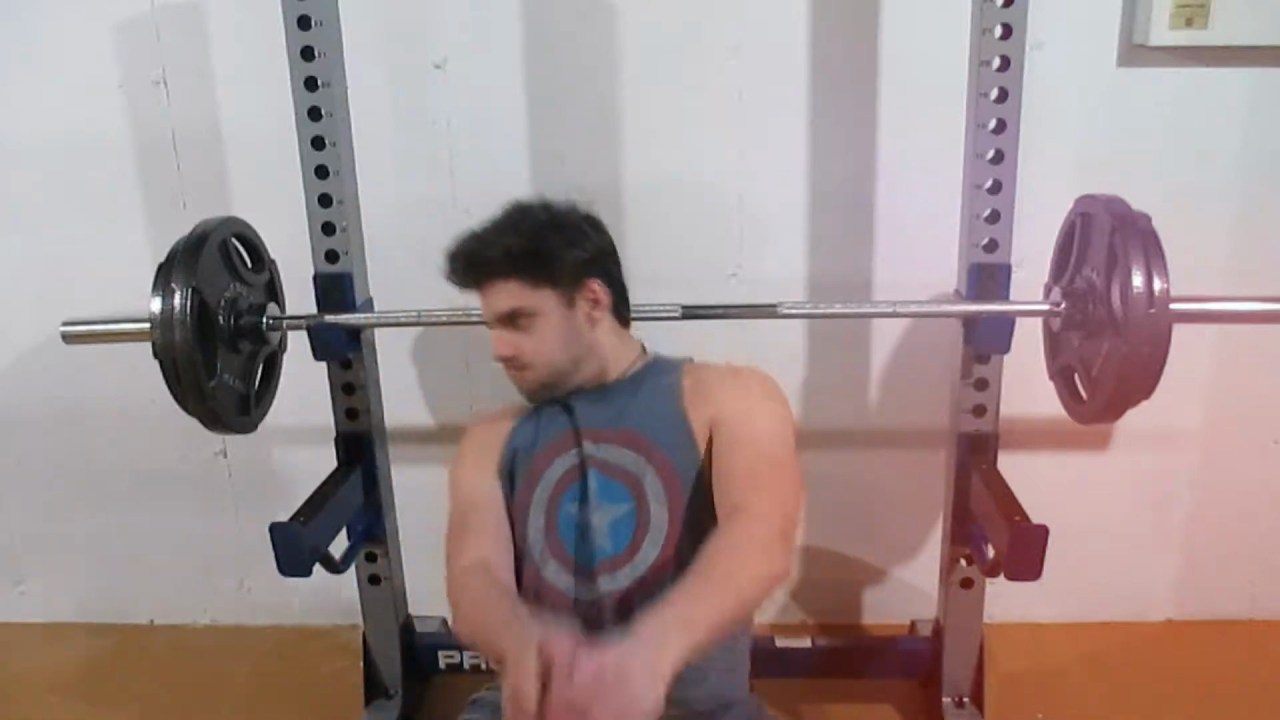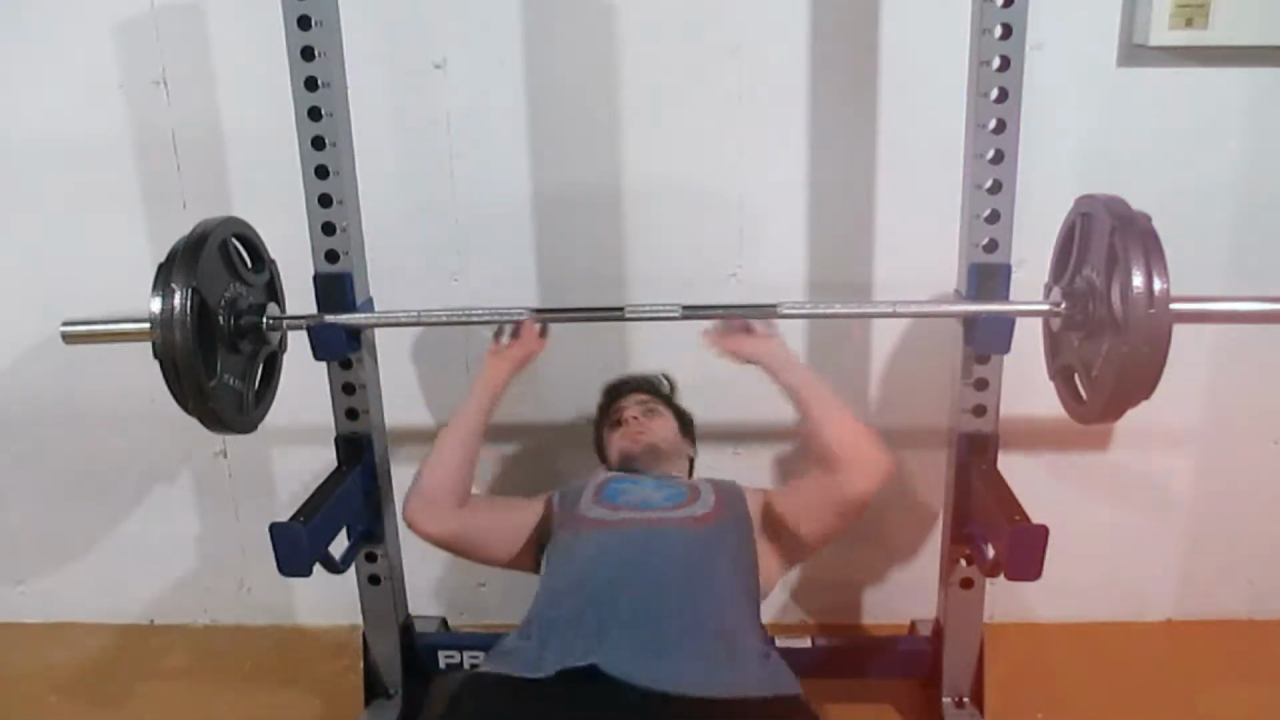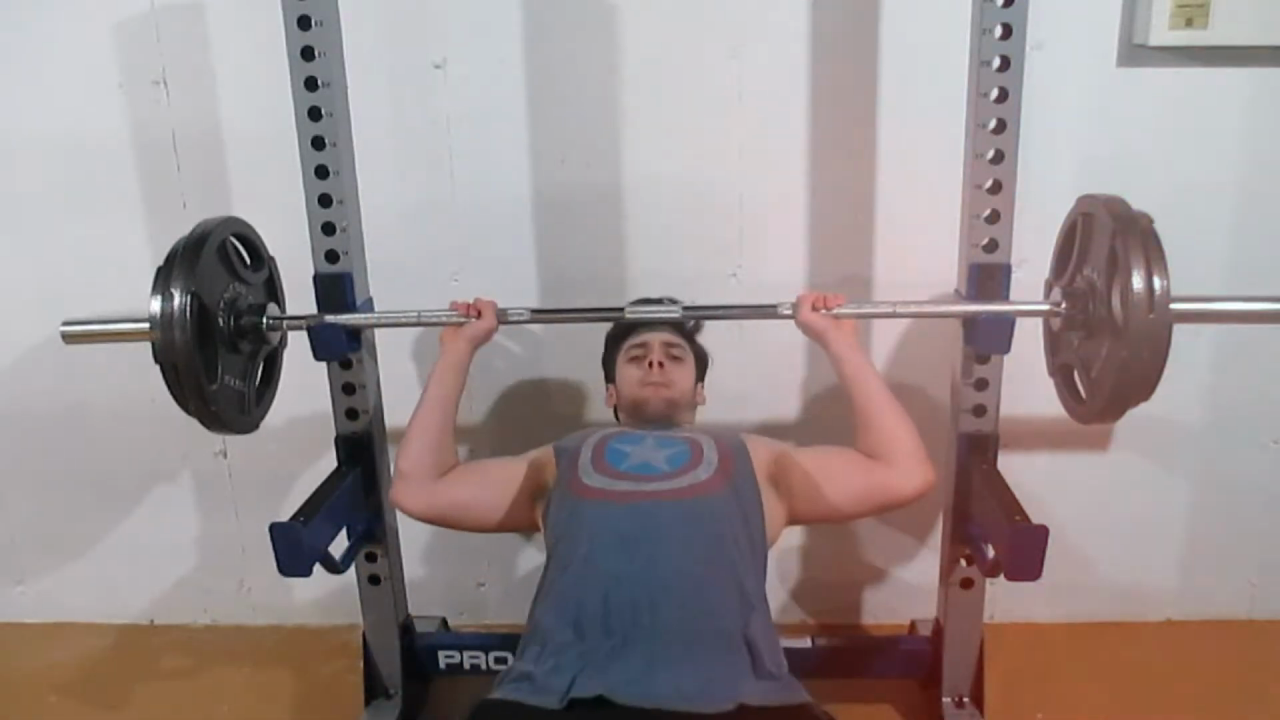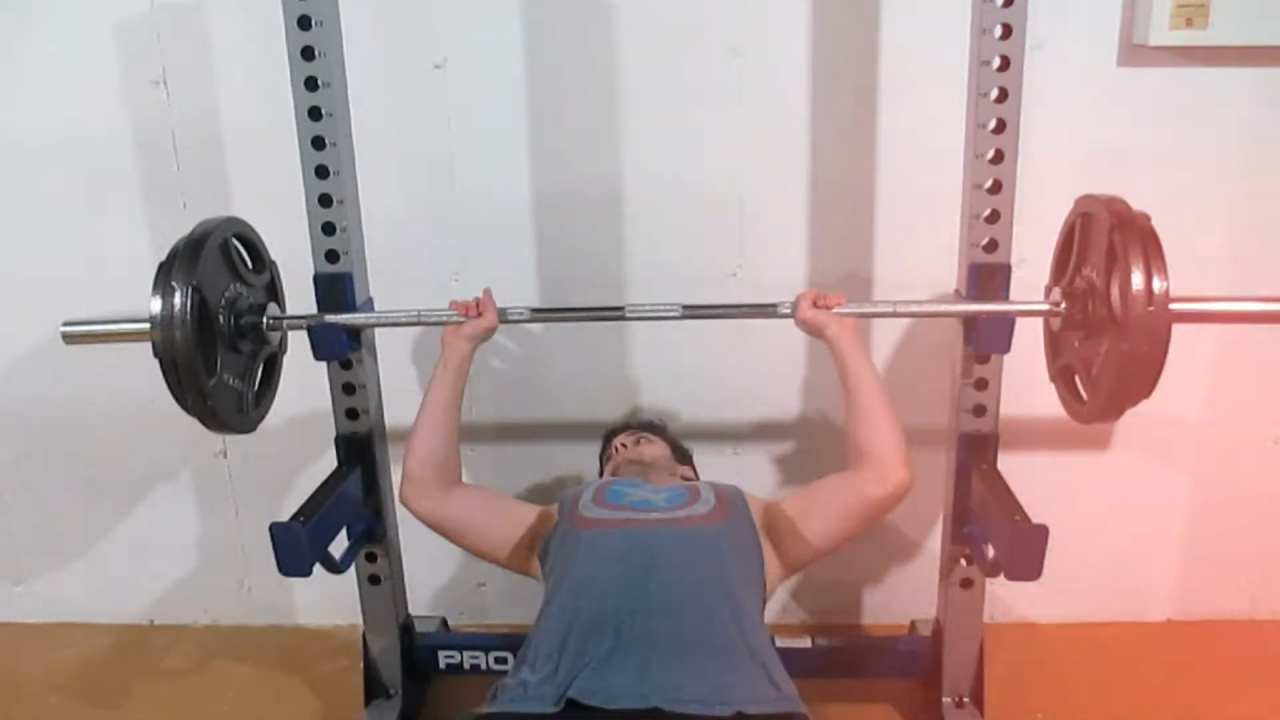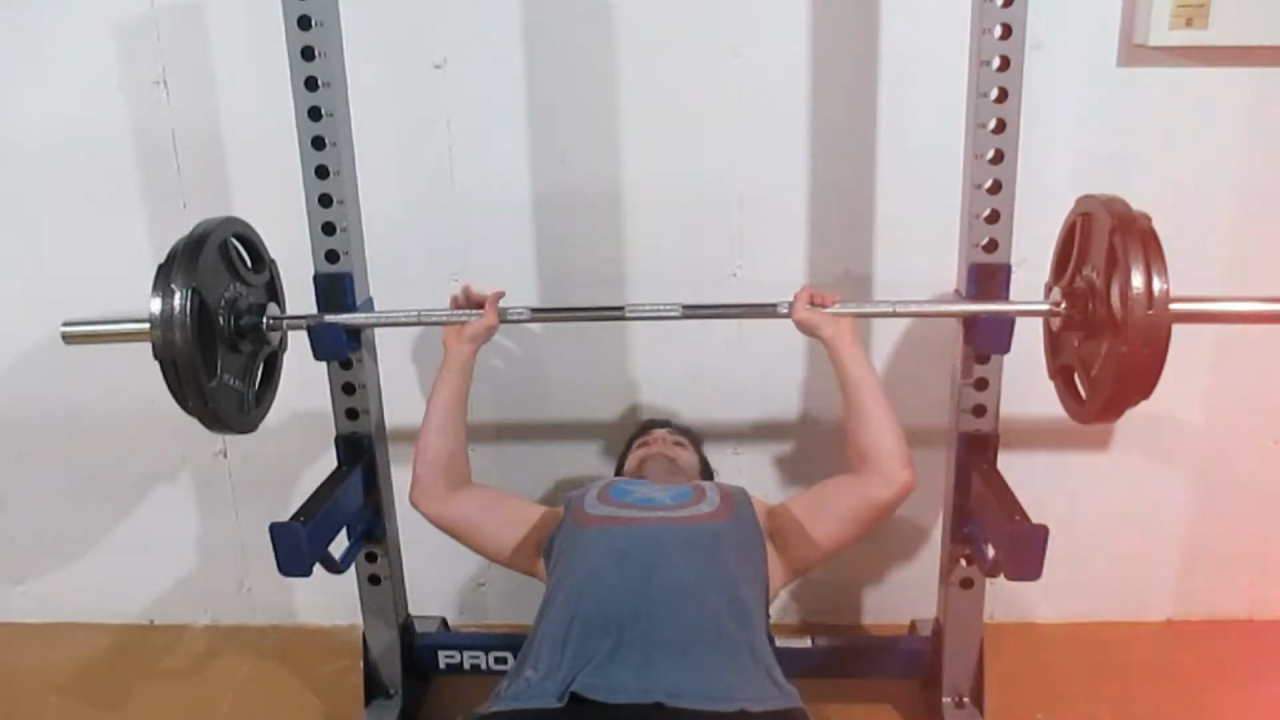
dt=0.7s
person 1, frame 1
left shoulder: (727, 397)
right shoulder: (492, 441)
left elbow: (762, 541)
right elbow: (472, 586)
left wrist: (653, 654)
right wrist: (529, 643)
person 1, frame 2
left shoulder: (749, 510)
right shoulder: (562, 509)
left elbow: (861, 469)
right elbow: (432, 512)
left wrist: (772, 356)
right wrist: (493, 378)
person 1, frame 3
left shoulder: (753, 462)
right shoulder: (559, 464)
left elbow: (904, 471)
right elbow: (417, 487)
left wrist: (837, 340)
right wrist: (458, 350)
person 1, frame 4
left shoulder: (747, 517)
right shoulder: (559, 522)
left elbow: (883, 476)
right elbow: (427, 488)
left wrist: (841, 337)
right wrist: (459, 349)
person 1, frame 5
left shoulder: (753, 522)
right shoulder: (566, 523)
left elbow: (886, 477)
right elbow: (438, 491)
left wrist: (839, 339)
right wrist: (462, 350)
